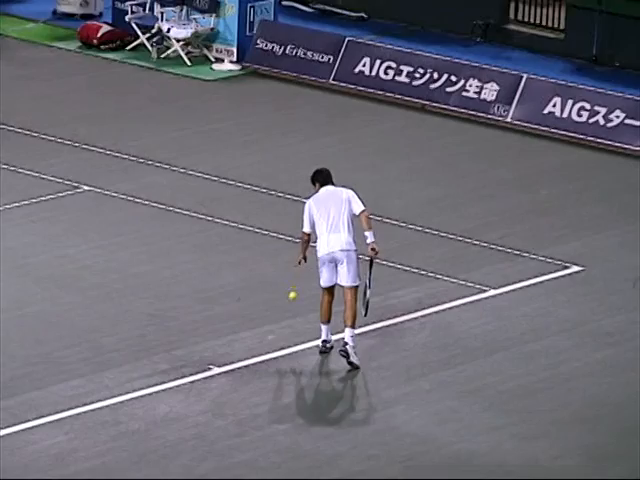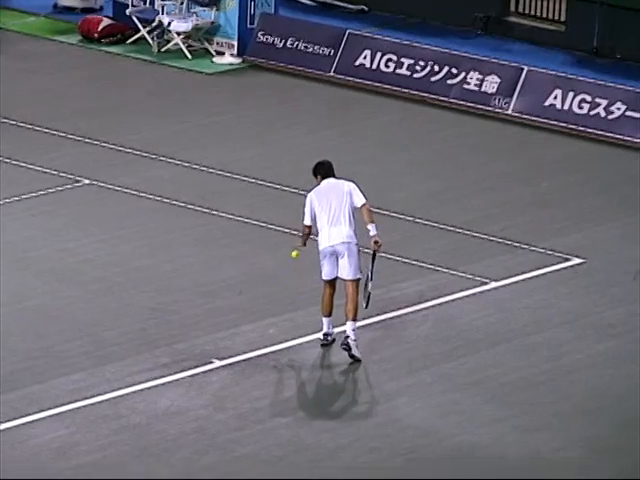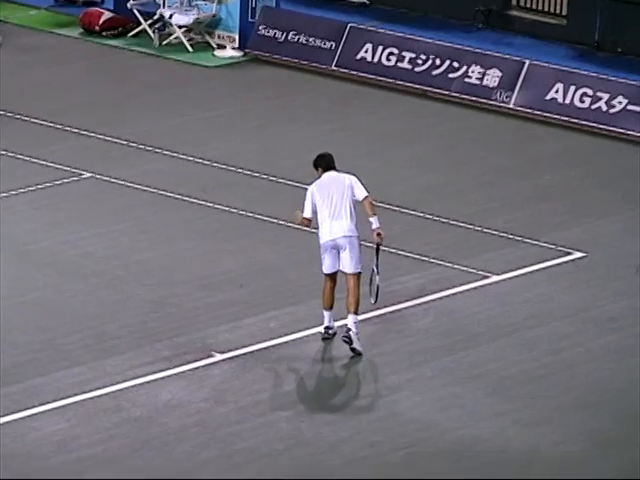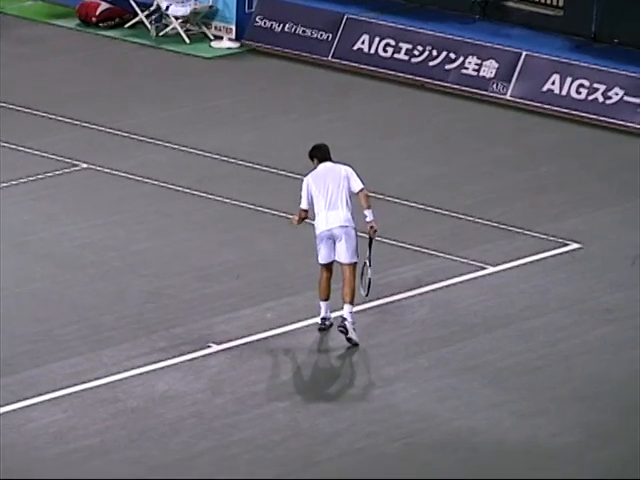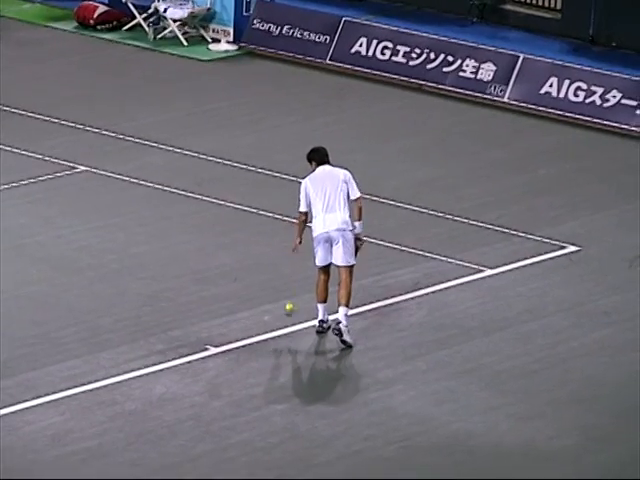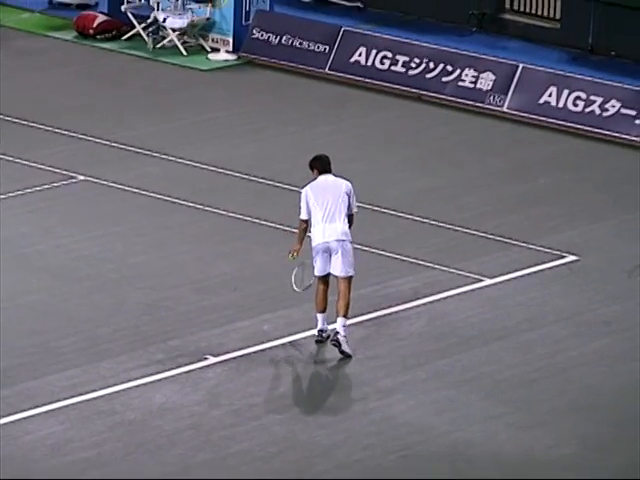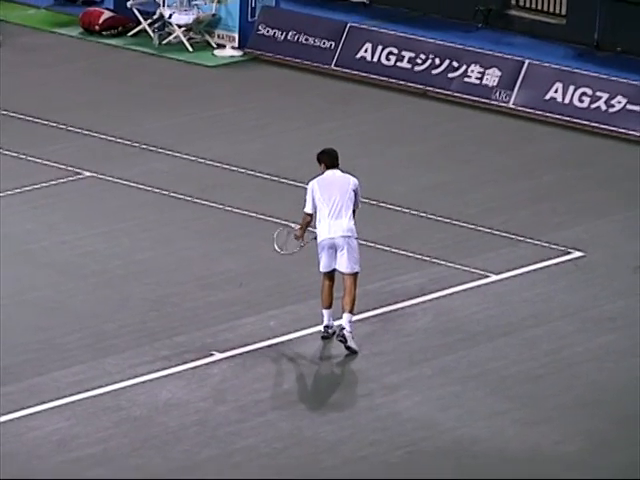
dt=0.2s
person 1, frame 1
left shoulder: (311, 202)
right shoulder: (346, 193)
left elbow: (306, 236)
right elbow: (364, 215)
left wrist: (302, 254)
right wrist: (371, 241)
left hip: (325, 251)
right hip: (346, 248)
left knee: (327, 294)
right knee: (350, 295)
left ankle: (325, 340)
right ankle: (348, 342)
person 1, frame 2
left shoulder: (313, 195)
right shoulder: (348, 186)
left elbow: (307, 229)
right elbow: (365, 208)
left wrist: (302, 242)
right wrist: (373, 233)
left hip: (326, 244)
right hip: (346, 241)
left knee: (328, 286)
right knee: (351, 288)
left ankle: (327, 332)
right ankle: (349, 336)
person 1, frame 3
left shoulder: (313, 188)
right shoulder: (349, 179)
left elbow: (307, 221)
right elbow: (367, 201)
left wrist: (299, 217)
right wrist: (376, 226)
left hip: (327, 237)
right hip: (347, 234)
left knee: (329, 280)
right knee: (353, 282)
left ankle: (328, 326)
right ankle: (351, 329)
person 1, frame 4
left shoulder: (309, 179)
right shoulder: (345, 170)
left elbow: (304, 213)
right elbow: (362, 194)
left wrist: (296, 219)
right wrist: (370, 219)
left hip: (323, 228)
right hip: (344, 225)
left knee: (325, 270)
right knee: (349, 272)
left ankle: (324, 317)
right ankle: (346, 319)
person 1, frame 5
left shoulder: (307, 181)
right shoulder: (343, 174)
left elbow: (303, 216)
right elbow: (357, 204)
left wrist: (298, 237)
right wrist: (358, 231)
left hip: (320, 230)
right hip: (342, 228)
left knee: (323, 273)
right knee: (345, 275)
left ankle: (322, 320)
right ankle: (341, 322)
person 1, frame 6
left shoulder: (308, 190)
right shoulder: (345, 185)
left elbow: (304, 224)
left wrist: (298, 244)
left hip: (319, 240)
right hip: (341, 238)
left knee: (322, 283)
right knee: (344, 285)
left ankle: (321, 329)
right ankle: (339, 332)
person 1, frame 7
left shoulder: (314, 184)
right shoulder: (352, 181)
left elbow: (308, 216)
left wrist: (301, 232)
left hip: (325, 236)
right hip: (346, 234)
left knee: (327, 278)
right knee: (350, 281)
left ankle: (327, 325)
right ankle: (345, 328)
